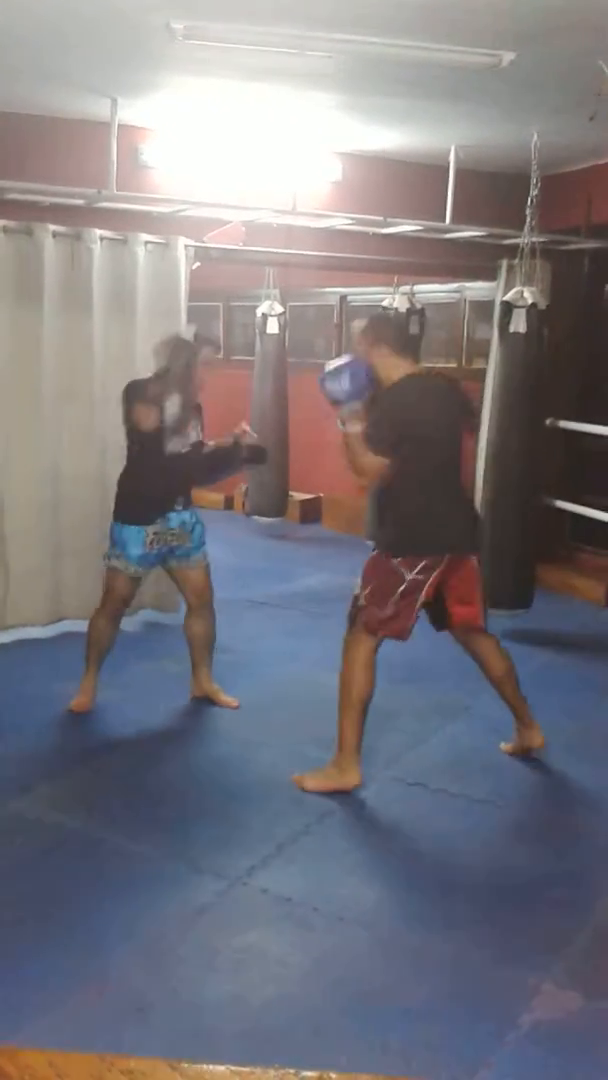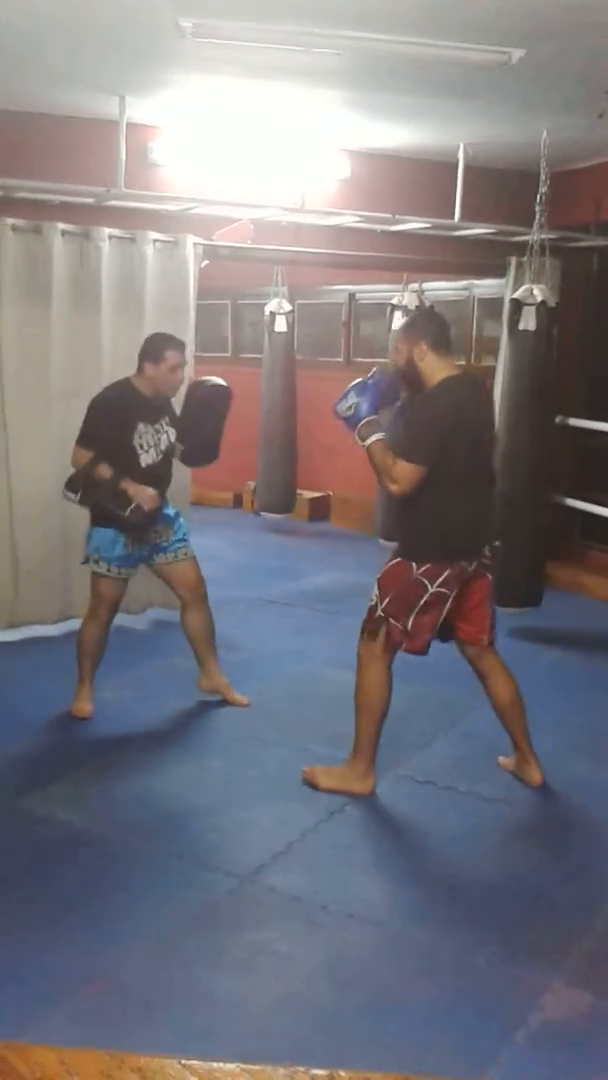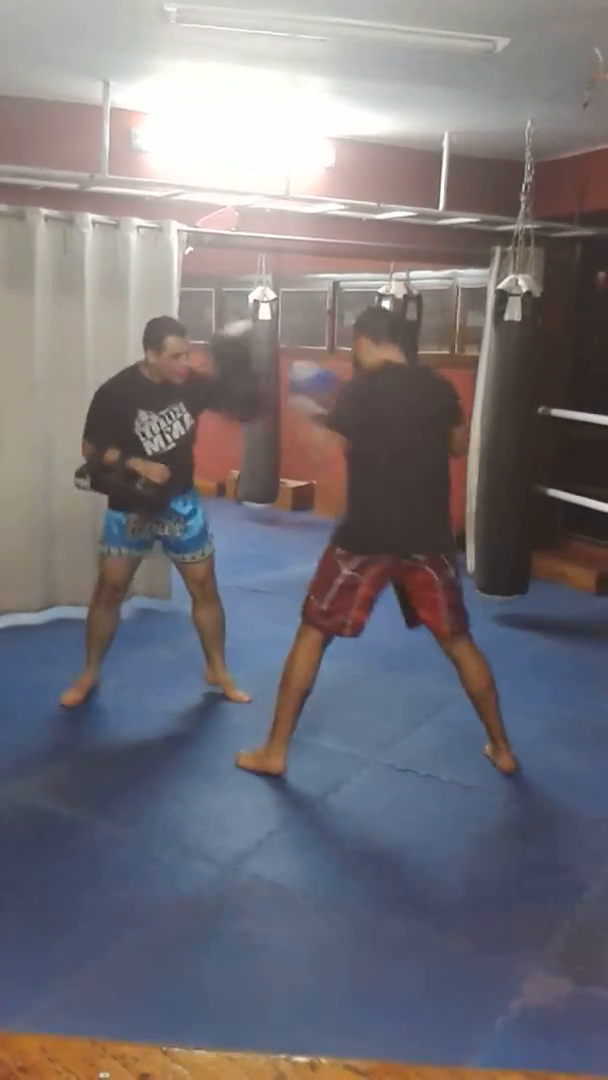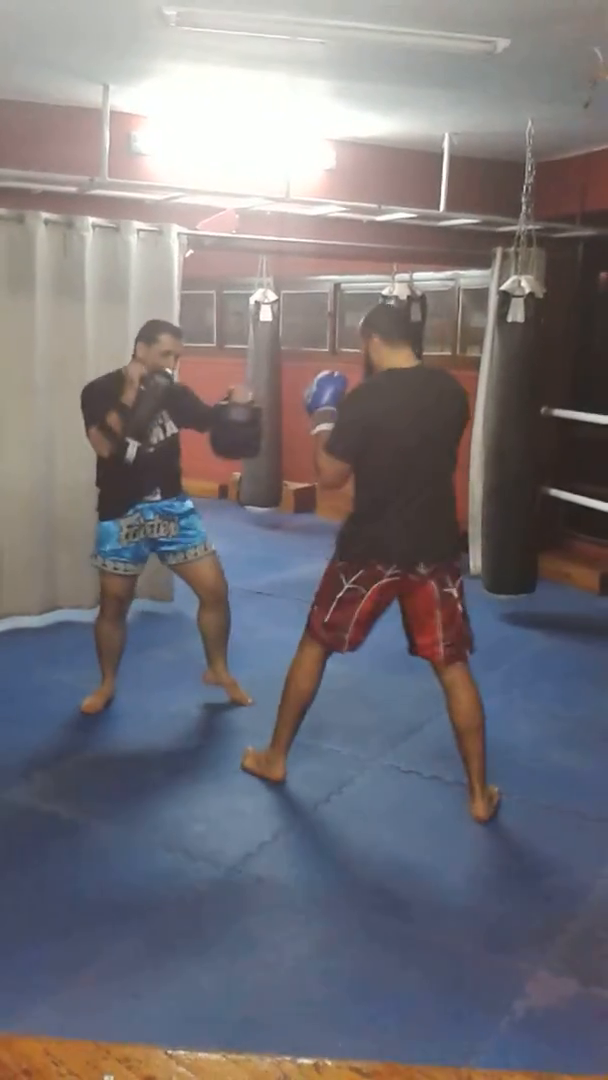
dt=0.5s
person 1, frame 1
left shoulder: (393, 402)
right shoulder: (446, 389)
left elbow: (371, 474)
left wrist: (351, 417)
left hip: (412, 543)
right hip: (456, 533)
left knee: (360, 640)
right knee: (472, 632)
left ankle: (346, 765)
right ankle: (528, 730)
person 1, frame 2
left shoulder: (433, 407)
right shoulder: (473, 390)
left elbow: (398, 481)
left wrist: (366, 425)
right wrist: (398, 406)
left hip: (432, 553)
right hip: (475, 546)
left knee: (374, 649)
right knee: (481, 652)
left ankle: (359, 770)
right ankle: (527, 761)
person 1, frame 3
left shoulder: (370, 392)
right shoulder: (438, 387)
right elbow: (458, 445)
left hip: (367, 539)
right hip: (428, 536)
left knee: (312, 633)
right knee: (456, 640)
left ankle: (274, 751)
right ankle: (502, 748)
person 1, frame 4
left shoulder: (364, 398)
right shoulder: (452, 391)
left elbow: (330, 477)
left wrist: (321, 418)
left hip: (370, 549)
right hip: (435, 550)
left knee: (314, 644)
right knee: (453, 669)
left ankle: (275, 756)
right ankle: (479, 794)
person 2, frame 1
left shoulder: (191, 405)
right shoulder: (140, 391)
right elbow: (148, 422)
left wrist: (233, 445)
right wrist: (170, 378)
left hip: (182, 515)
right hip: (138, 519)
left knee: (201, 598)
right knee: (114, 603)
left ankle: (203, 681)
right ankle: (89, 682)
person 2, frame 2
left shoulder: (162, 402)
right shoulder: (111, 403)
left elbow: (174, 449)
right elbow: (82, 458)
right wrist: (129, 487)
left hip: (161, 515)
right hip: (116, 522)
left knee: (194, 592)
right knee: (103, 608)
left ankle: (211, 675)
right ankle: (84, 689)
person 2, frame 3
left shoulder: (189, 383)
right shoulder: (115, 393)
left elbow: (242, 406)
right elbow: (91, 449)
left wrist: (245, 387)
right wrist: (136, 464)
left hip: (181, 503)
right hip: (132, 509)
left knee: (206, 589)
right knee: (109, 592)
left ankle: (218, 671)
right ankle: (89, 674)
person 2, frame 4
left shoulder: (175, 393)
right shoulder: (99, 391)
left elbow: (217, 425)
right elbow: (104, 446)
left wrist: (236, 405)
right wrist: (130, 395)
left hip: (172, 508)
right hip: (122, 515)
left knee: (215, 590)
right knee: (113, 605)
left ankle: (218, 669)
right ankle: (107, 684)
